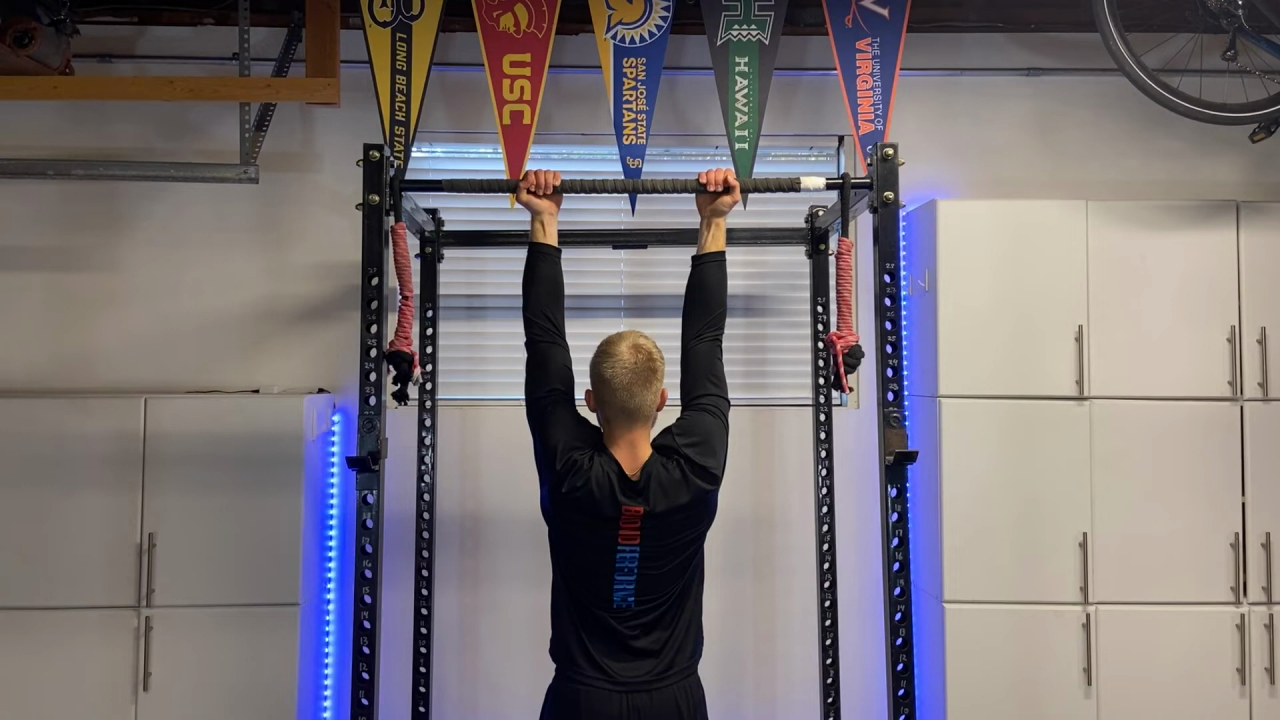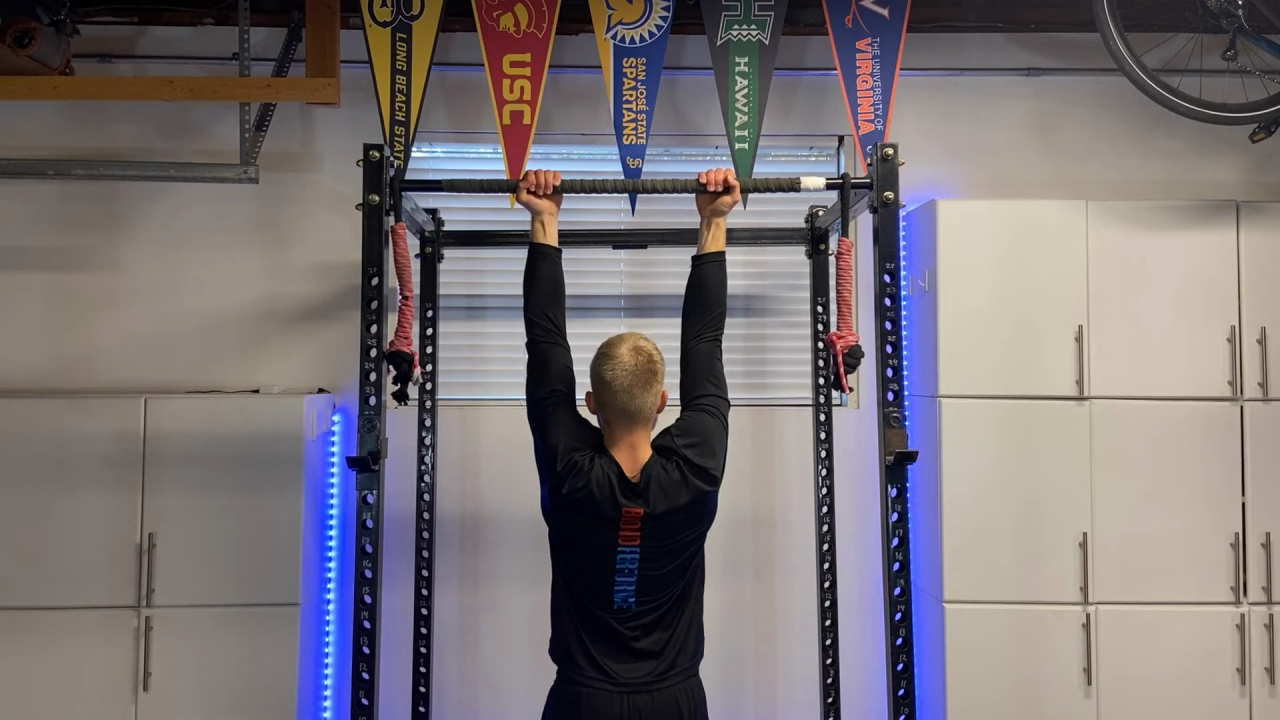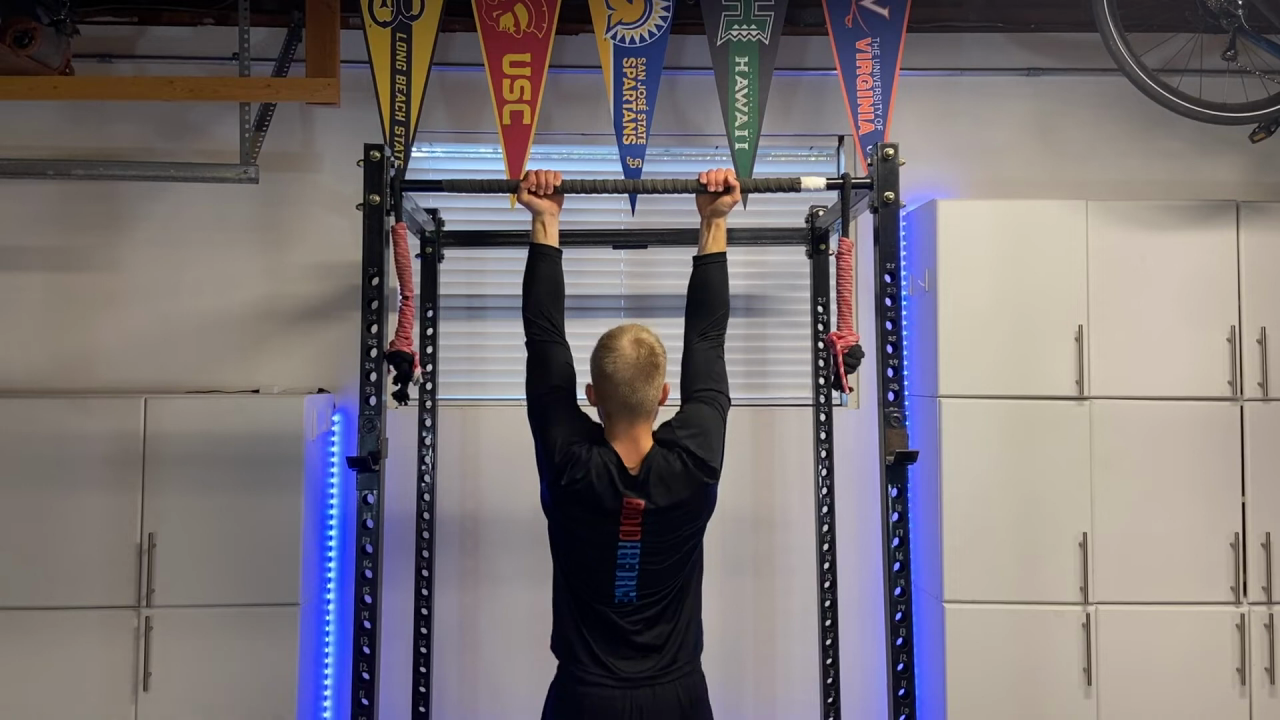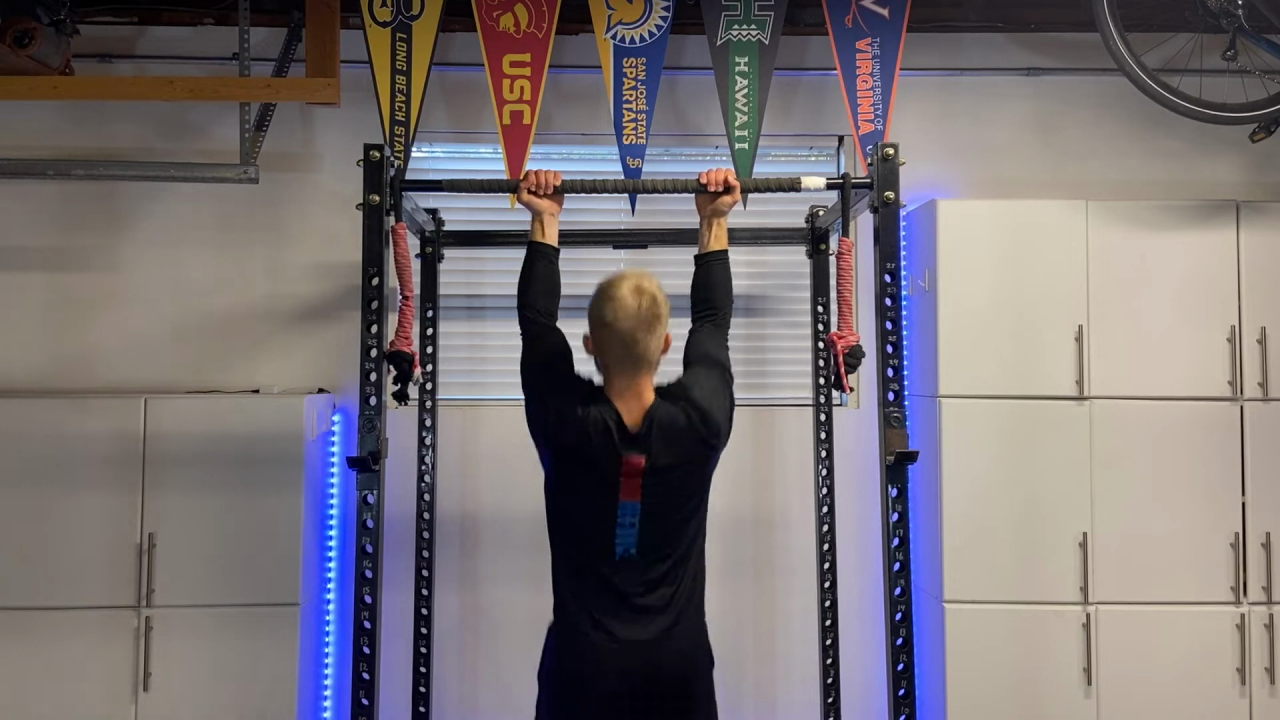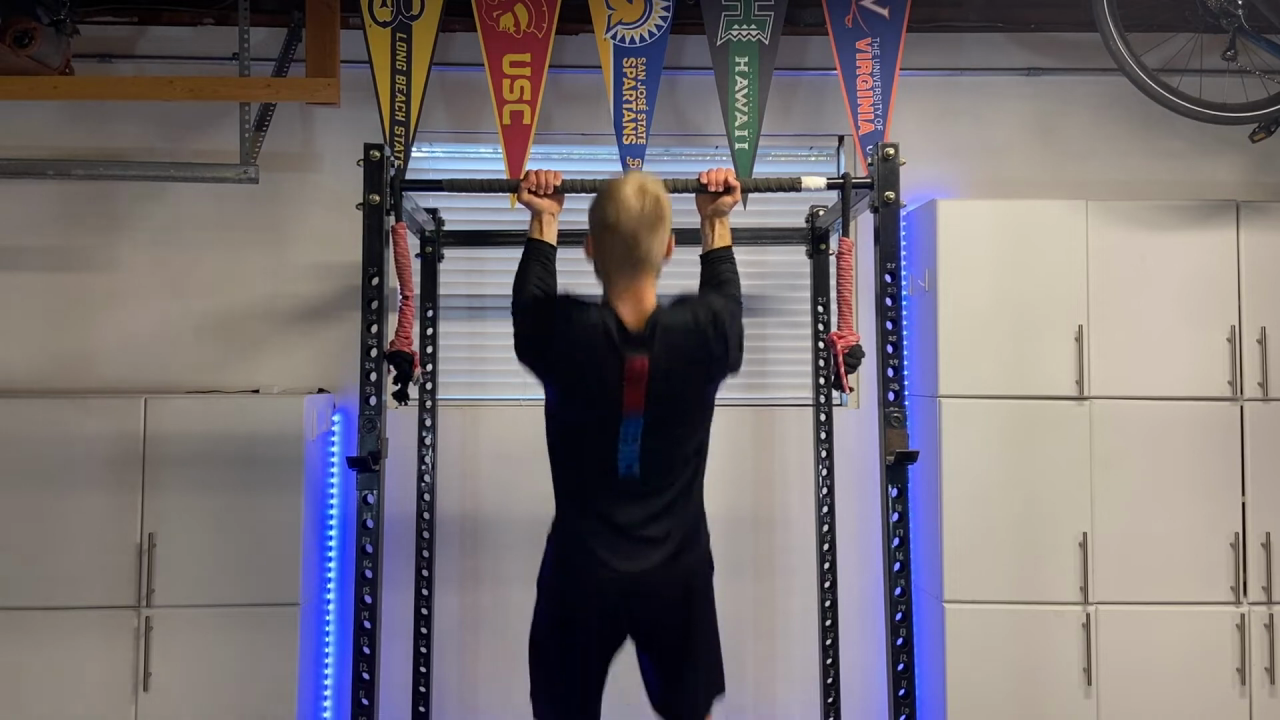
dt=0.2s
person 1, frame 1
left shoulder: (568, 472)
right shoulder: (694, 472)
left elbow: (545, 339)
right elbow: (705, 338)
left wrist: (544, 223)
right wrist: (713, 224)
person 1, frame 2
left shoulder: (569, 473)
right shoulder: (694, 474)
left elbow: (545, 339)
right elbow: (703, 339)
left wrist: (544, 223)
right wrist: (713, 223)
person 1, frame 3
left shoulder: (569, 465)
right shoulder: (695, 464)
left elbow: (544, 337)
right elbow: (706, 336)
left wrist: (545, 223)
right wrist: (713, 224)
person 1, frame 4
left shoulder: (564, 422)
right shoulder: (699, 422)
left elbow: (537, 325)
right elbow: (713, 322)
left wrist: (544, 224)
right wrist: (714, 223)
left hip: (584, 655)
right hip: (675, 651)
person 1, frame 5
left shoulder: (563, 334)
right shoulder: (701, 332)
left elbow: (529, 312)
left wrist: (541, 229)
right wrist: (716, 229)
left hip: (581, 570)
right hip: (676, 569)
